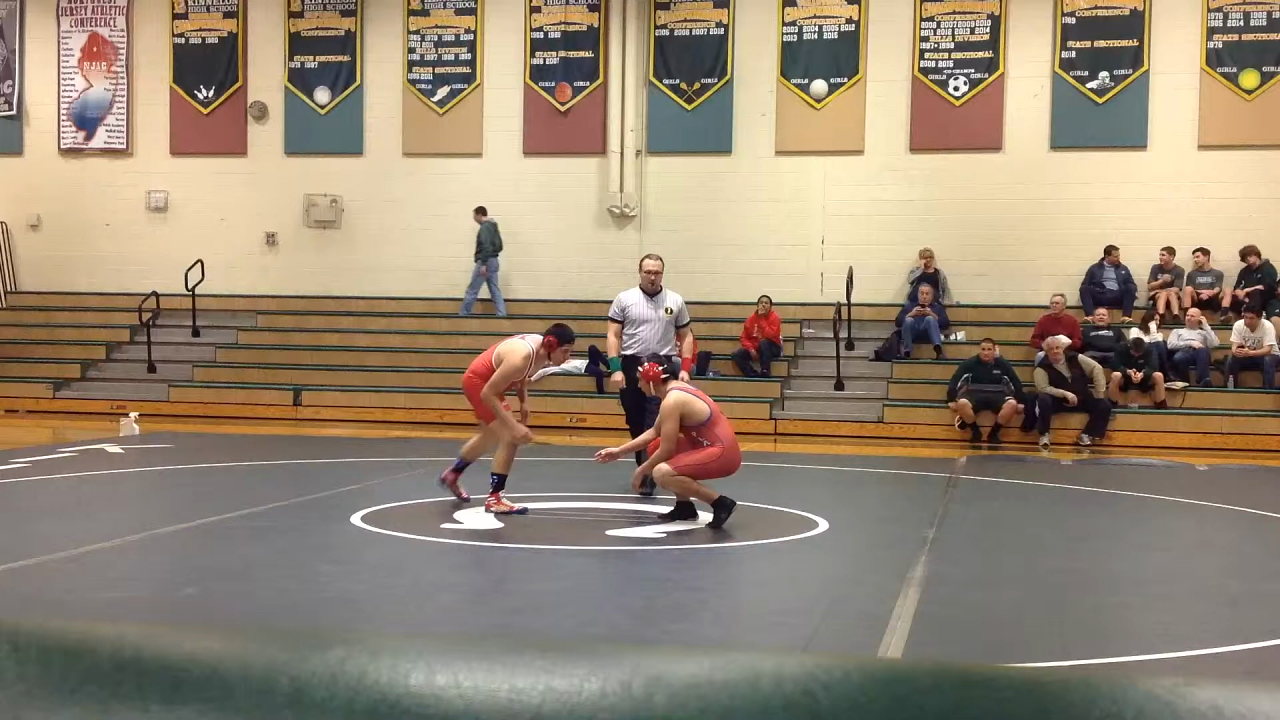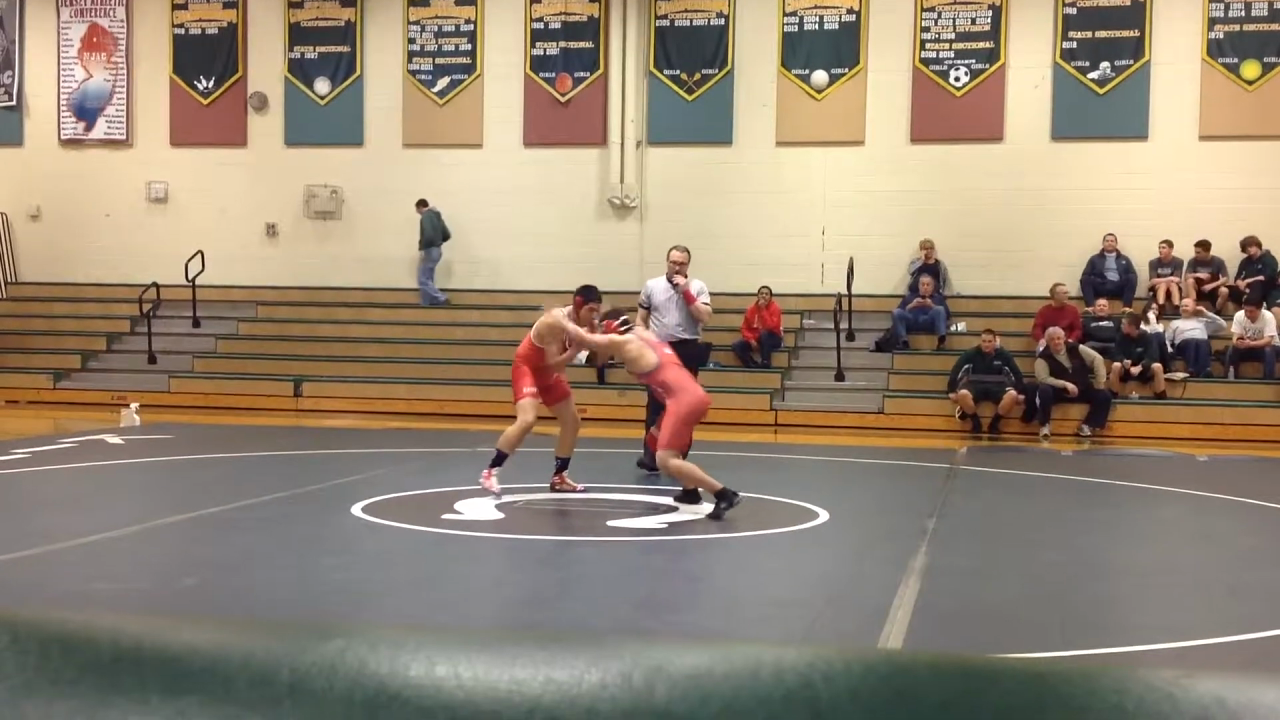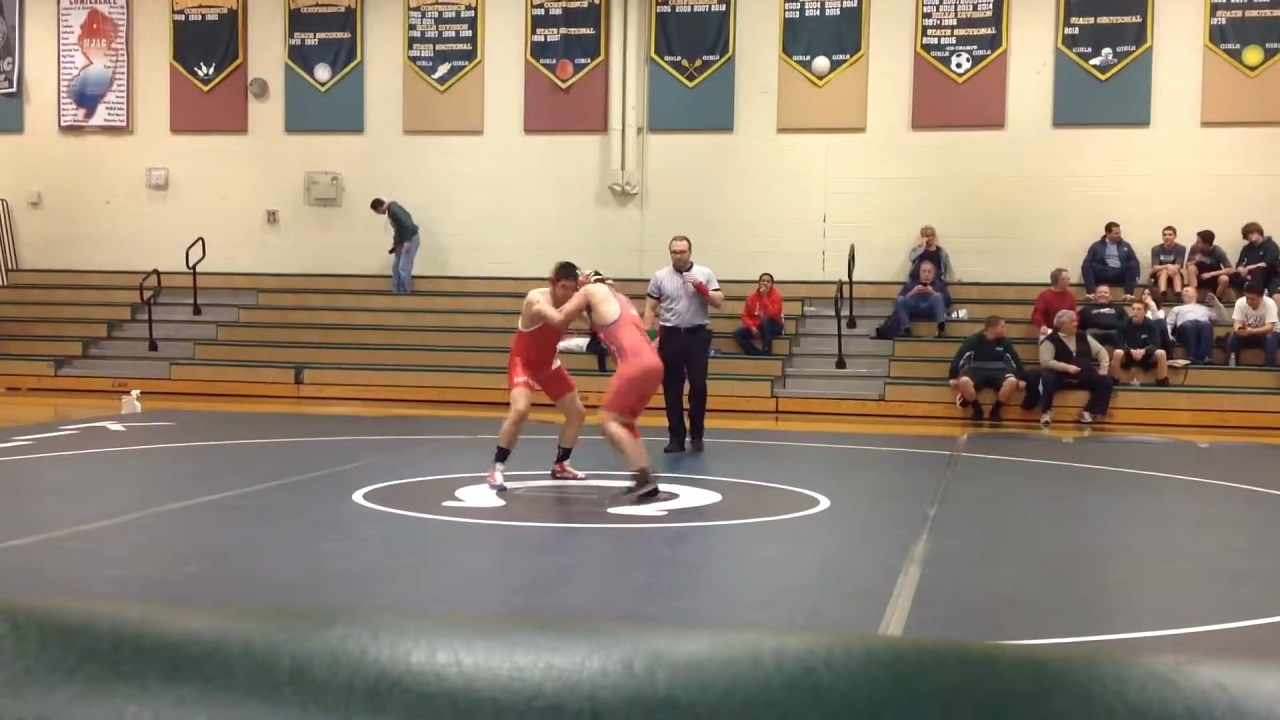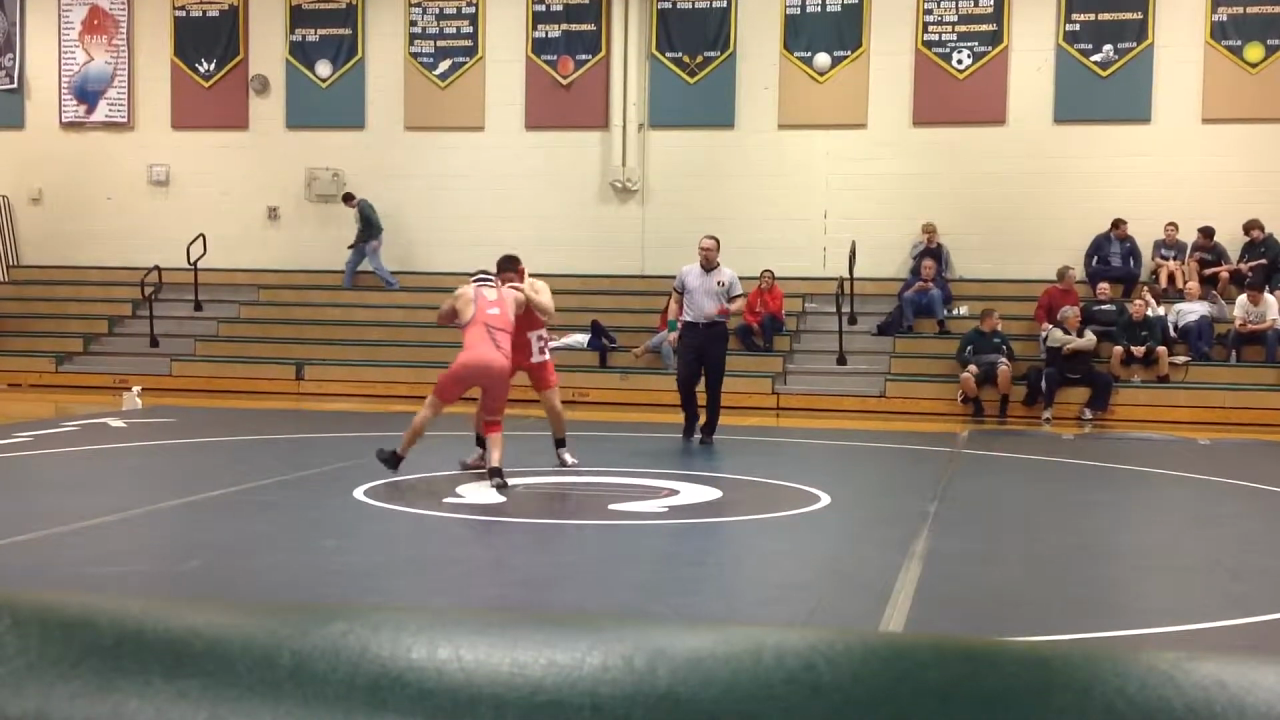
dt=1s
person 1, frame 1
left shoulder: (675, 301)
right shoulder: (624, 299)
left elbow: (686, 336)
right elbow: (613, 336)
left wrist: (686, 367)
right wrist: (615, 368)
right hip: (631, 366)
left knee: (654, 422)
right knee: (636, 424)
left ankle: (647, 478)
person 1, frame 2
left shoulder: (697, 287)
right shoulder: (651, 286)
left elbow: (705, 318)
right elbow: (641, 320)
left wrist: (686, 292)
left hip: (687, 350)
right knee: (655, 402)
right ankle: (651, 454)
person 1, frame 3
left shoulder: (704, 274)
right shoulder: (660, 277)
left elbow: (719, 303)
right elbow: (650, 310)
left wrist: (699, 285)
left hip: (697, 336)
right hip: (671, 336)
left knee: (698, 386)
right knee: (672, 389)
left ankle: (697, 435)
right ankle: (676, 438)
person 1, frame 4
left shoulder: (729, 276)
right shoulder: (685, 272)
left elbow: (740, 304)
right elbow: (675, 302)
left wrist: (721, 310)
right wrist: (672, 328)
left hip: (715, 334)
right hip: (690, 332)
left knee: (713, 385)
right knee: (685, 380)
left ankle: (708, 431)
right ankle: (690, 420)
person 2, frame 1
left shoulder: (541, 348)
right shoulder: (522, 357)
right elbow: (487, 394)
left wrist: (524, 401)
right wrist: (514, 425)
left hip: (487, 381)
right hip: (478, 382)
left knee: (489, 434)
right knee: (510, 437)
left ankle: (452, 474)
right ankle: (494, 498)
person 2, frame 2
left shoulder: (582, 320)
right shoulder: (555, 321)
right elbow: (553, 362)
right wrist: (578, 347)
left hip: (549, 374)
right hip: (527, 368)
left knee: (572, 422)
right knee: (527, 420)
left ankle: (559, 477)
right ankle: (490, 472)
person 2, frame 3
left shoulder: (569, 302)
right shoulder: (536, 298)
right wrist: (577, 295)
left hip: (549, 363)
right hip: (523, 361)
left knee: (577, 413)
right knee: (519, 411)
left ankle: (560, 465)
right ankle: (497, 469)
person 2, frame 4
left shoulder: (538, 287)
left elbow: (549, 312)
left wrist: (526, 291)
left hip: (537, 356)
right hip: (507, 353)
left knee: (554, 408)
left ankle: (562, 451)
right ankle: (480, 453)
person 3, frame 1
left shoulder: (672, 401)
right shoulder: (675, 391)
left elbow: (667, 449)
right elbow: (654, 432)
left wrist: (641, 471)
right wrist: (619, 451)
left hip: (723, 454)
right hip: (715, 446)
left knee: (661, 473)
right knee: (654, 448)
left ankle: (720, 503)
right ankle: (684, 506)
person 3, frame 2
left shoulder: (621, 342)
right shoulder: (643, 334)
left elbow: (582, 339)
left wrist: (563, 323)
left hip: (685, 400)
right hip: (694, 396)
left knee: (665, 460)
right knee: (654, 441)
left ankle: (724, 495)
right ankle: (691, 491)
person 3, frame 3
left shoulder: (593, 291)
right shoulder: (619, 299)
left elbow: (559, 321)
left wrist: (543, 309)
left hip: (635, 365)
right hip: (653, 365)
left knee: (608, 421)
right knee: (625, 425)
left ankle: (641, 473)
right ankle: (648, 483)
person 3, frame 4
left shoulder: (464, 293)
right shoulder: (511, 294)
left elbow: (441, 317)
right wrist: (521, 291)
left hip: (471, 363)
right hip: (501, 366)
left knee: (432, 407)
right knee: (492, 423)
left ankle: (398, 456)
right ankle: (495, 471)
